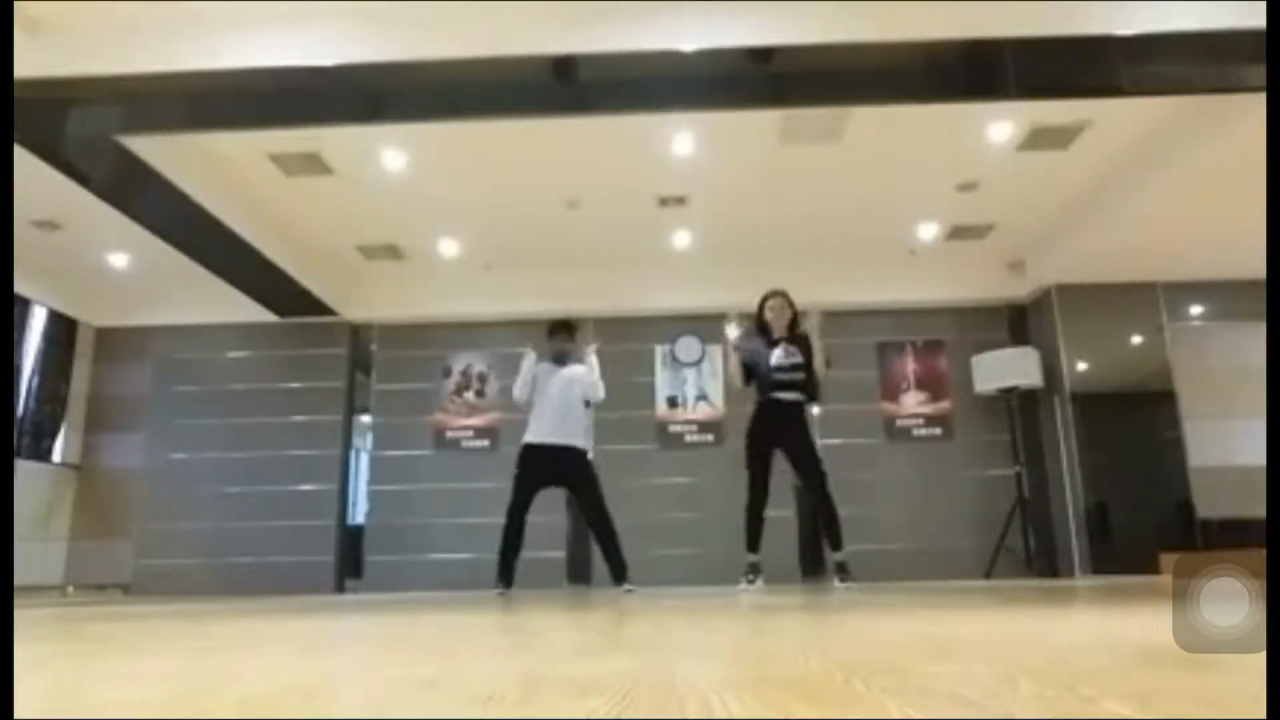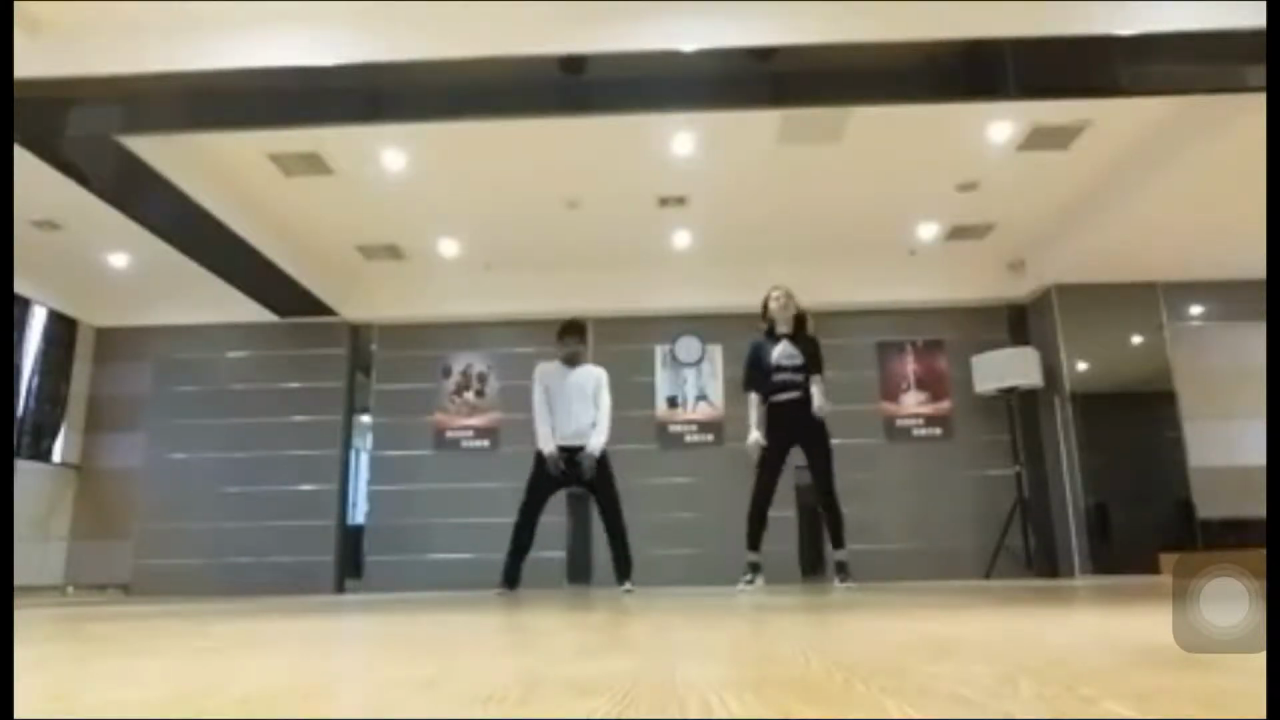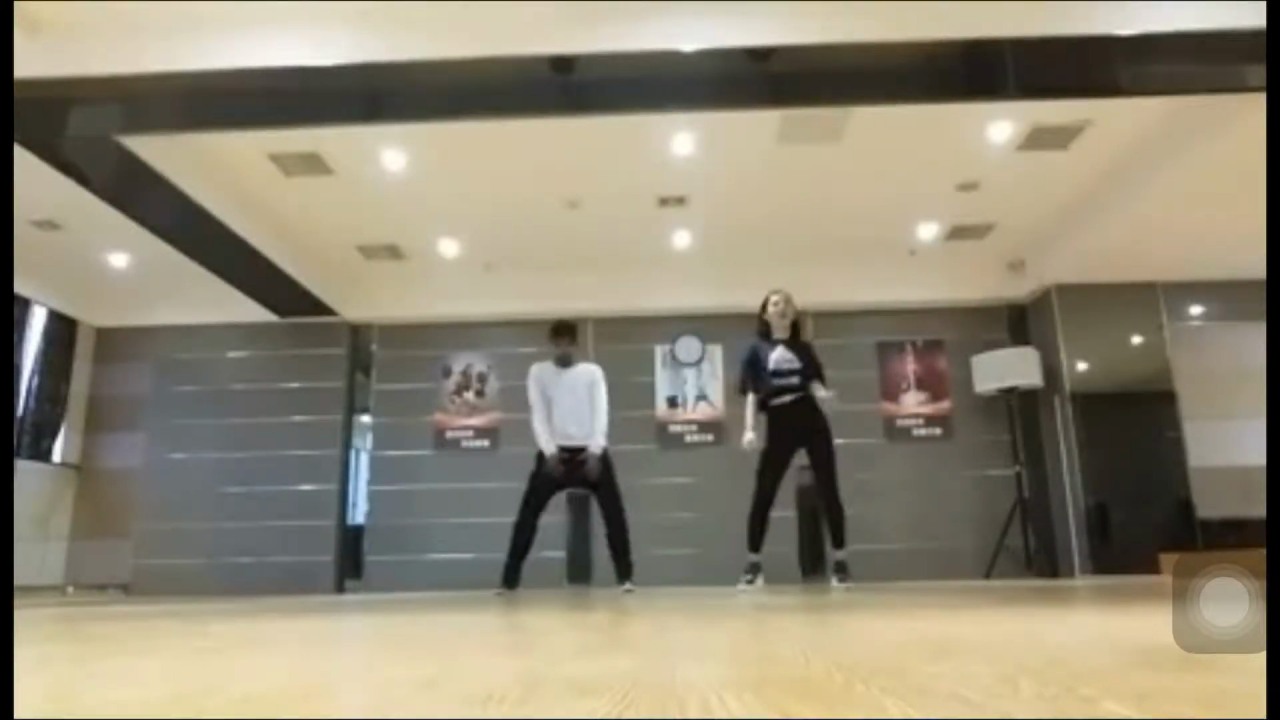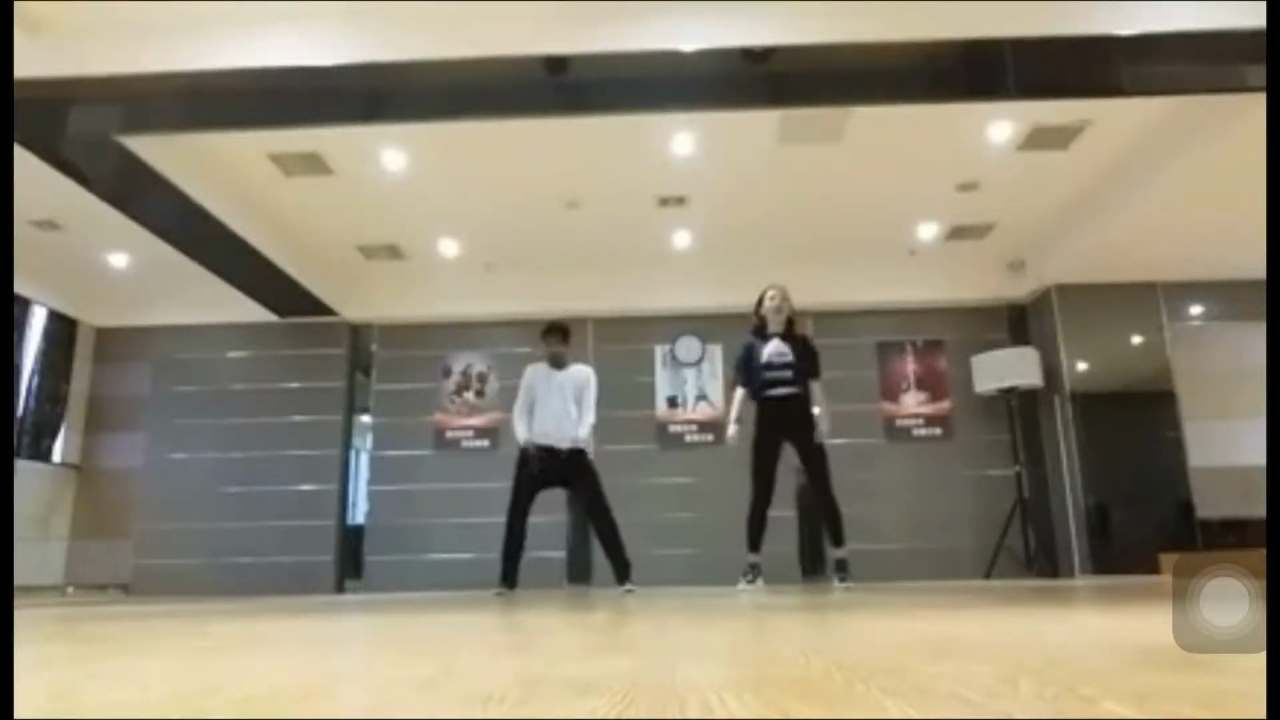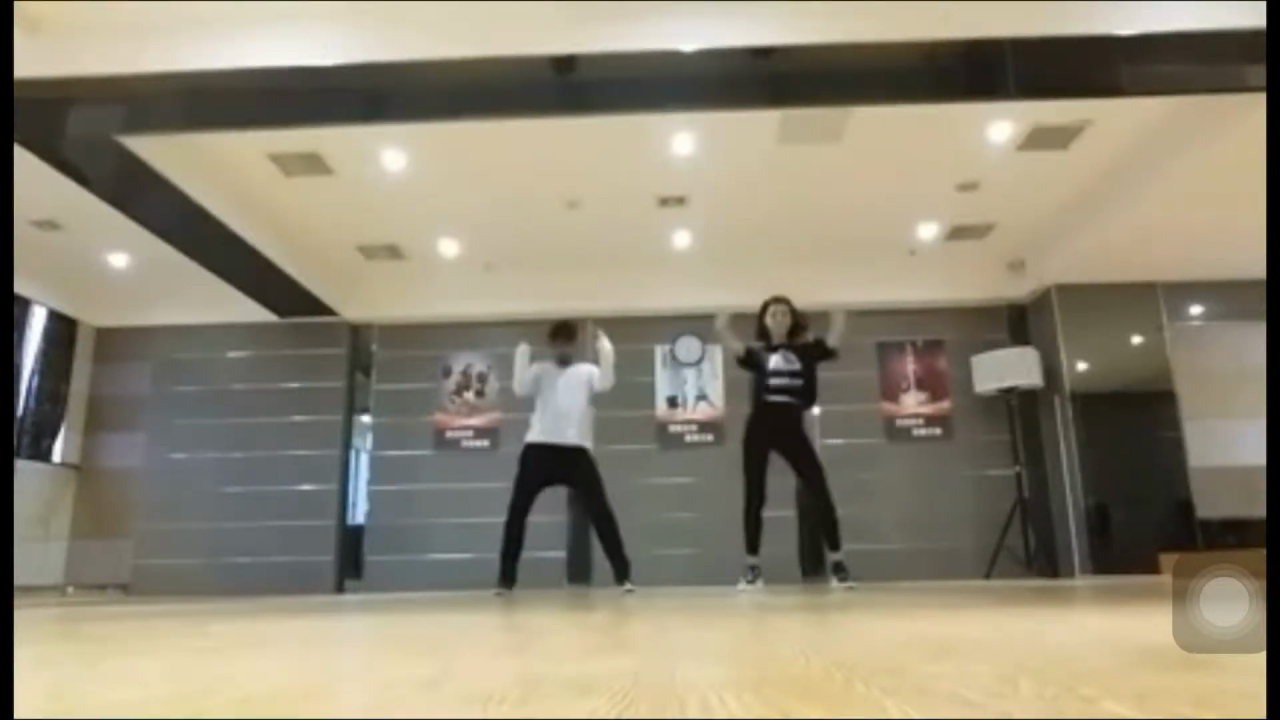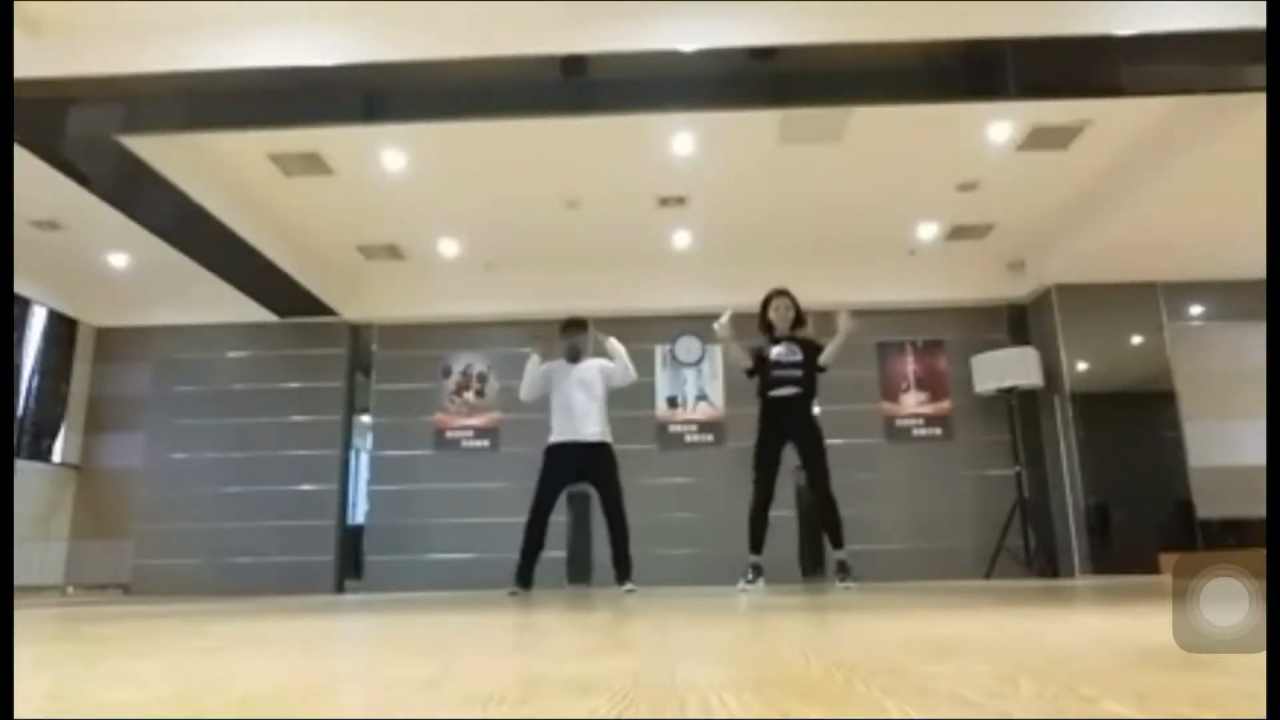
dt=0.5s
person 1, frame 1
left shoulder: (804, 342)
right shoulder: (754, 345)
left elbow: (820, 373)
right elbow: (739, 383)
left wrist: (815, 337)
right wrist: (733, 347)
left hip: (795, 423)
right hip: (764, 423)
left knee: (818, 491)
right knee: (757, 494)
left ankle: (839, 562)
right ankle: (752, 566)
person 1, frame 2
left shoulder: (808, 342)
right shoulder: (760, 345)
left elbow: (815, 378)
right elbow: (754, 391)
left wrist: (819, 399)
right wrist: (754, 427)
left hip: (808, 420)
right hip: (777, 422)
left knee: (826, 492)
right knee: (761, 494)
left ankle: (840, 563)
right ankle: (753, 565)
person 1, frame 3
left shoulder: (804, 349)
right shoulder: (757, 350)
left elbow: (814, 383)
right elbow: (751, 392)
left wrist: (823, 393)
right wrist: (749, 427)
left hip: (812, 421)
right hip: (779, 427)
left knee: (829, 491)
right knee: (763, 495)
left ankle: (839, 562)
right ankle: (753, 565)
person 1, frame 4
left shoulder: (801, 343)
right shoulder: (753, 346)
left elbow: (812, 380)
right elbow: (742, 385)
left wrist: (820, 414)
right wrist: (733, 420)
left hip: (800, 417)
right hip: (768, 420)
left knee: (821, 489)
right knee: (761, 494)
left ankle: (840, 561)
right ankle: (753, 565)
person 1, frame 5
left shoulder: (807, 350)
right shoulder: (759, 353)
left elbow: (832, 345)
right elbow: (737, 351)
left wrist: (838, 320)
right wrist: (723, 331)
left hip: (792, 429)
right hip: (760, 428)
left knee: (819, 492)
right knee: (754, 497)
left ankle: (836, 562)
right ankle: (752, 567)
person 1, frame 6
left shoulder: (807, 345)
right shoulder: (763, 348)
left elbow: (824, 361)
right elbow: (746, 364)
left wrist: (842, 333)
right wrist: (727, 339)
left hip: (803, 420)
right hip: (772, 421)
left knee: (821, 490)
right knee: (762, 494)
left ankle: (841, 561)
right ankle: (754, 566)
person 2, frame 1
left shoulder: (583, 372)
right shoulder: (537, 371)
left elbow: (597, 396)
right elbow: (520, 396)
left wrist: (591, 359)
right wrist: (529, 360)
left hip: (572, 452)
right hip: (536, 449)
left knee: (597, 514)
right knee: (516, 512)
left ankle: (621, 576)
right ankle: (504, 578)
person 2, frame 2
left shoulder: (597, 374)
right shoulder: (544, 371)
left elbow: (604, 414)
right elbow: (540, 412)
left wrist: (594, 449)
right wrist: (548, 449)
left hip: (590, 452)
right hip: (553, 452)
left knee: (611, 512)
right knee: (528, 512)
left ankle: (624, 575)
right ankle: (510, 578)
person 2, frame 3
left shoulder: (592, 372)
right shoulder: (538, 372)
left elbow: (600, 412)
right elbow: (538, 414)
left wrist: (596, 450)
right wrist: (549, 451)
left hip: (590, 451)
right hip: (554, 452)
left knee: (614, 511)
right knee: (528, 513)
left ankle: (625, 575)
right ankle: (510, 578)
person 2, frame 4
left shoulder: (584, 373)
right shoulder: (532, 372)
left elbow: (587, 415)
right elbow: (520, 410)
left wrist: (579, 437)
right wrist: (523, 437)
left hip: (573, 452)
right hip: (537, 451)
left knee: (599, 511)
right knee: (516, 512)
left ankle: (623, 575)
right ankle: (508, 578)
person 2, frame 5
left shoulder: (588, 371)
right shoulder: (540, 371)
left elbow: (605, 384)
right elbow: (521, 389)
left wrist: (605, 349)
right wrist: (522, 353)
left hip: (575, 450)
right hip: (539, 449)
left knee: (601, 511)
right knee: (517, 510)
left ankle: (622, 574)
right ankle: (506, 577)
person 2, frame 6
left shoulder: (601, 366)
right shoulder: (550, 370)
left elbow: (629, 377)
right elbow: (527, 395)
left wrist: (612, 346)
right wrist: (535, 361)
left hip: (597, 445)
right hip: (560, 447)
left knee: (615, 510)
right knee: (539, 510)
left ankle: (624, 575)
right ankle: (523, 578)
